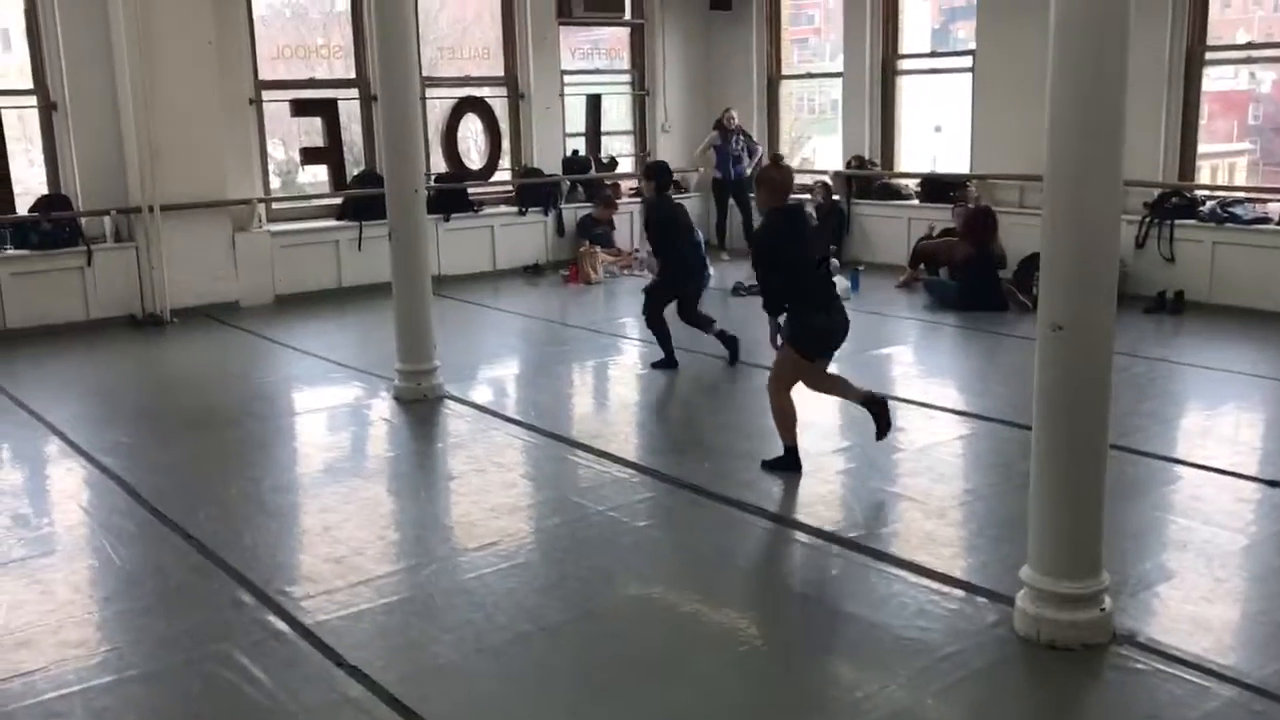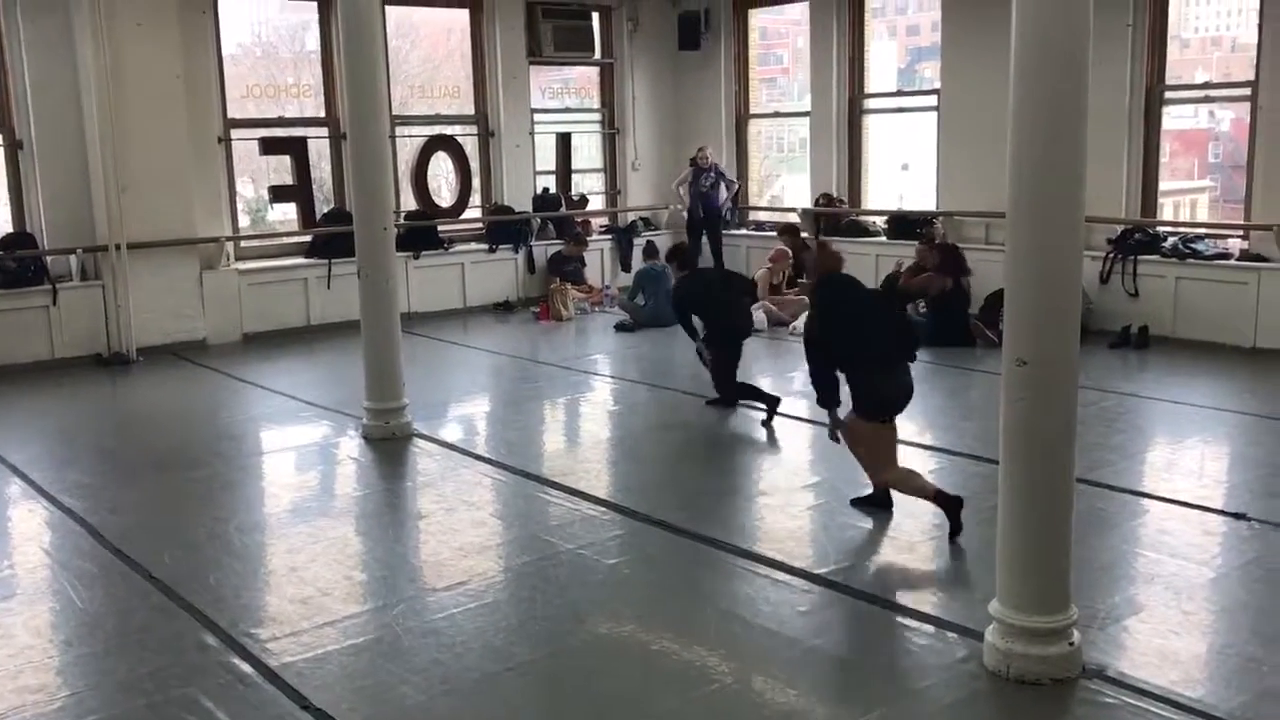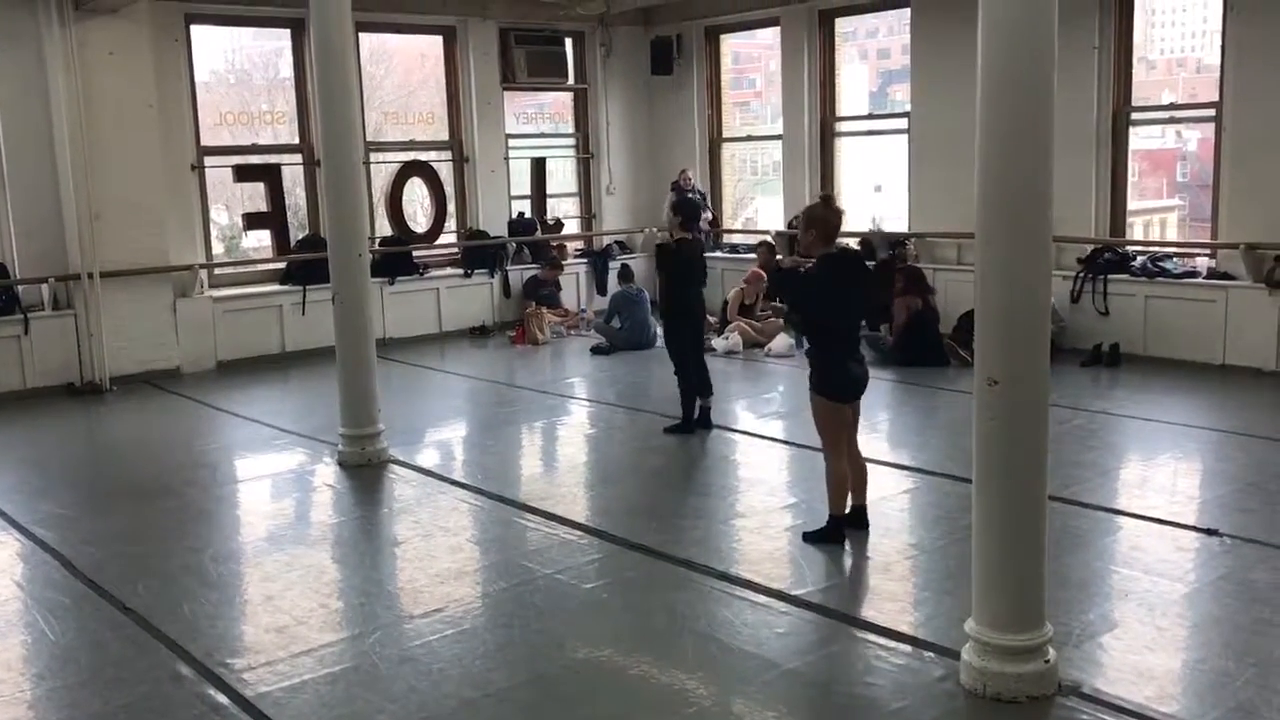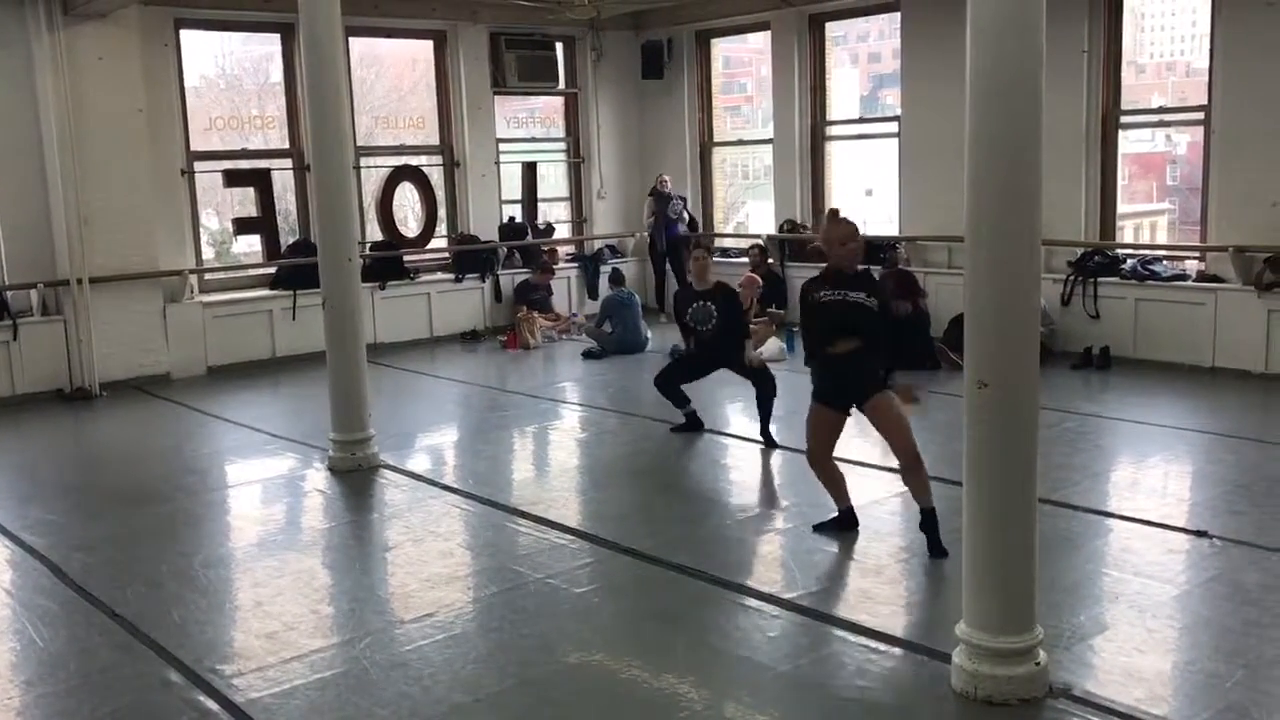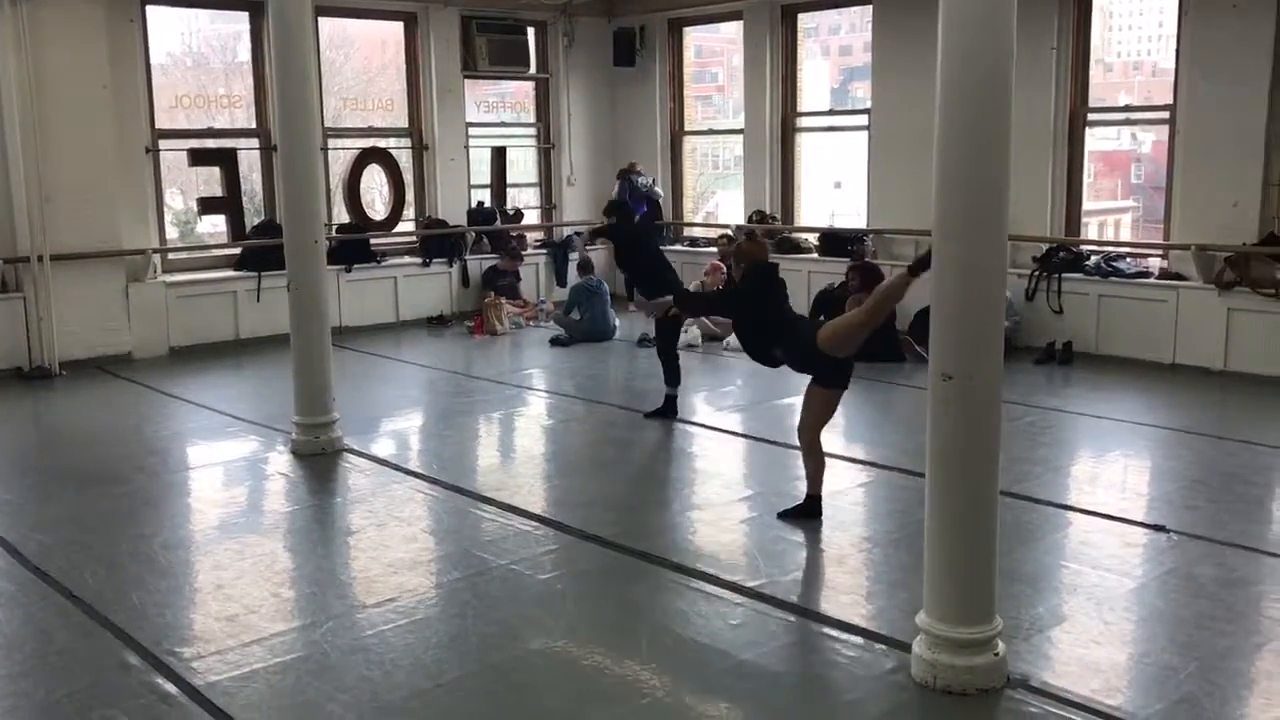
dt=1s
person 1, frame 1
left shoulder: (767, 234)
right shoulder: (799, 222)
left elbow: (772, 286)
left wrist: (774, 321)
left hip: (810, 323)
right hip: (834, 315)
left knee: (778, 387)
right knee: (814, 377)
left ankle: (790, 457)
right ankle: (871, 401)
person 1, frame 2
left shoulder: (818, 318)
right shoulder: (870, 297)
left elbow: (822, 370)
right elbow: (906, 332)
left wrist: (832, 415)
right wrist: (898, 361)
left hip: (872, 387)
right hip: (900, 379)
left knee: (887, 468)
right knee: (851, 428)
left ankle: (948, 502)
right ankle: (880, 494)
person 1, frame 3
left shoulder: (819, 275)
right shoulder: (851, 267)
left wrist: (789, 272)
left hip: (830, 370)
right hip: (853, 367)
left knee: (833, 451)
right knee: (849, 446)
left ankle: (836, 523)
right ankle: (858, 512)
person 1, frame 4
left shoulder: (871, 286)
right shoulder: (813, 288)
left elbow: (885, 335)
right elbow: (812, 337)
left hip: (869, 378)
right hip: (829, 382)
left knee: (907, 450)
right knee: (816, 455)
left ankle: (928, 522)
right ankle: (846, 516)
person 1, frame 5
left shoulder: (749, 291)
right shoulder: (767, 288)
left elbow: (711, 302)
left wrist: (678, 302)
left hip: (811, 346)
right hip: (826, 360)
left knee: (866, 314)
right knee: (807, 433)
left ankle: (917, 268)
right ankle: (812, 503)
person 2, frame 1
left shoulder: (655, 210)
right shoulder: (676, 208)
left elbow: (659, 244)
right elbow: (692, 237)
left wrist: (659, 267)
left hip: (679, 269)
right hip: (698, 267)
left knee: (652, 310)
right knee: (688, 313)
left ankle: (670, 358)
right ankle: (726, 337)
person 2, frame 2
left shoulder: (679, 291)
right shoulder: (712, 273)
left elbow: (689, 327)
right elbow: (749, 287)
left wrist: (703, 347)
left hip: (726, 328)
right hip: (744, 320)
left knee: (725, 384)
right knee: (707, 344)
left ankle: (768, 401)
right ankle: (727, 395)
person 2, frame 3
left shoulder: (673, 249)
right shoulder: (695, 246)
left wrist: (663, 249)
left hip: (677, 313)
right hip: (696, 310)
left knee: (684, 366)
right knee: (697, 361)
left ankle: (687, 421)
right ankle: (704, 415)
person 2, frame 4
left shoulder: (726, 292)
right shoulder: (681, 296)
left elbow: (741, 323)
right elbow: (683, 326)
left wrist: (749, 350)
right wrist: (688, 348)
left hip: (731, 348)
right hip: (702, 352)
left knee: (765, 381)
right knee: (663, 380)
left ankle: (765, 430)
right ankle: (693, 420)
person 2, frame 5
left shoulder: (620, 232)
right shoulder: (641, 227)
left hip: (663, 295)
right hip: (672, 290)
right knee: (665, 347)
right ankle: (670, 404)
